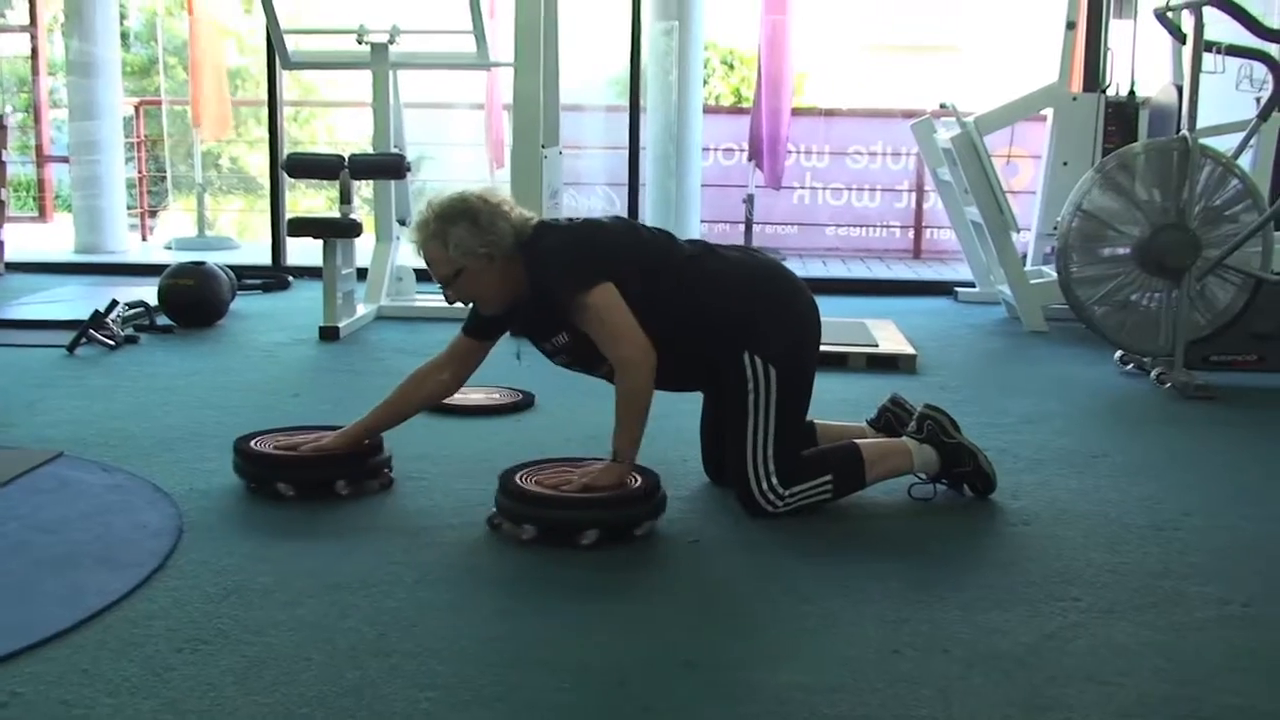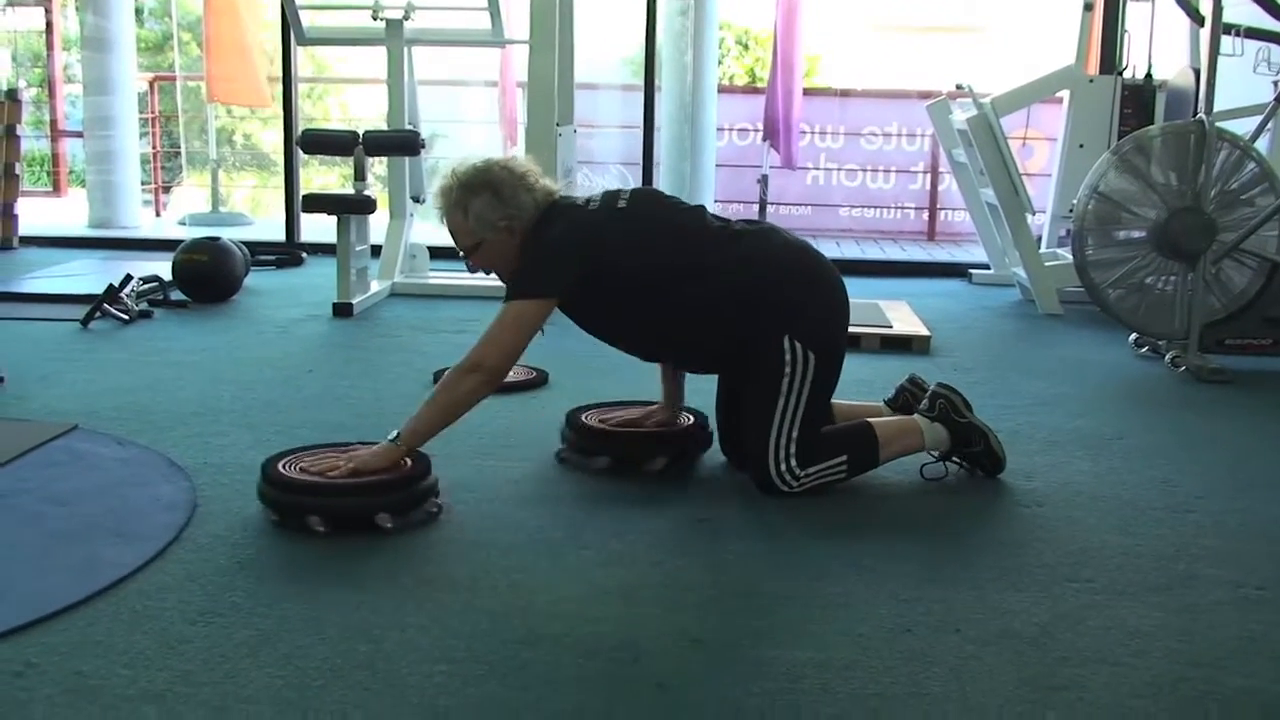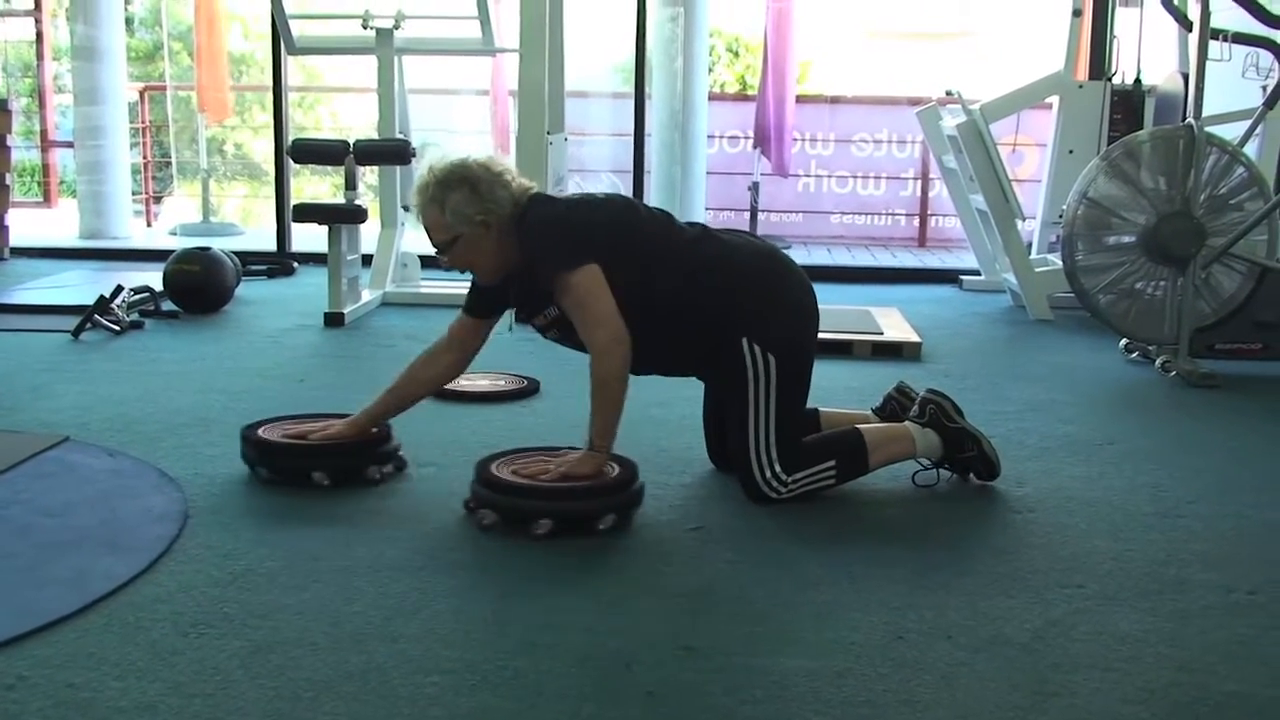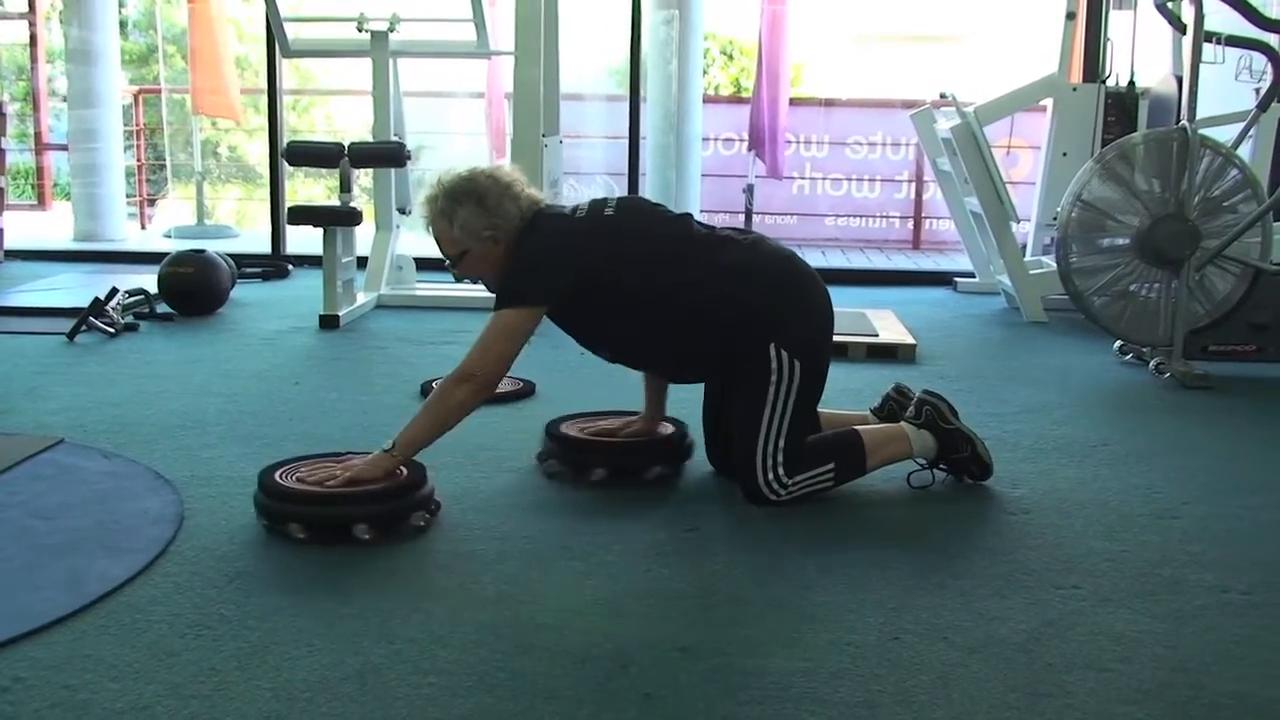
dt=1s
person 1, frame 1
left shoulder: (559, 259)
right shoulder: (510, 288)
left elbow: (637, 360)
right elbow: (442, 372)
left wrist: (621, 463)
right wrist: (349, 436)
left hip: (769, 323)
right hip: (743, 328)
left knee: (765, 489)
right knee: (726, 464)
left ankle: (924, 452)
right ankle: (890, 425)
person 1, frame 2
left shoulder: (556, 249)
right shoulder: (577, 231)
left elbow: (482, 368)
left wrist: (393, 449)
right wrist: (671, 402)
left hip: (797, 306)
right hip: (775, 300)
left knee: (779, 468)
right knee: (742, 446)
left ankle: (935, 430)
right ankle: (906, 403)
person 1, frame 3
left shoulder: (551, 234)
right shoulder: (505, 266)
left elbow: (611, 345)
right elbow: (447, 354)
left wrist: (596, 452)
right wrist: (360, 423)
left hip: (766, 309)
right hip: (743, 311)
left knee: (769, 475)
right knee: (731, 452)
left ankle: (926, 436)
right ankle: (896, 411)
person 1, frame 4
left shoulder: (541, 257)
right shoulder: (563, 240)
left elbow: (472, 380)
left wrist: (388, 459)
right wrist: (652, 413)
left hip: (782, 316)
right hip: (754, 313)
left knee: (767, 477)
right knee: (728, 456)
left ankle: (922, 437)
right ankle: (893, 412)
